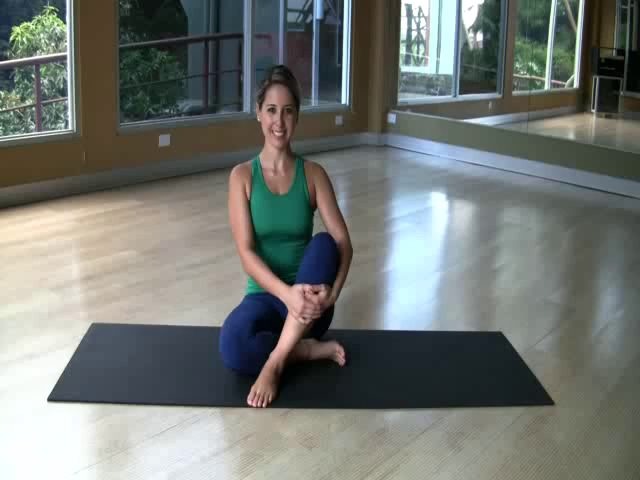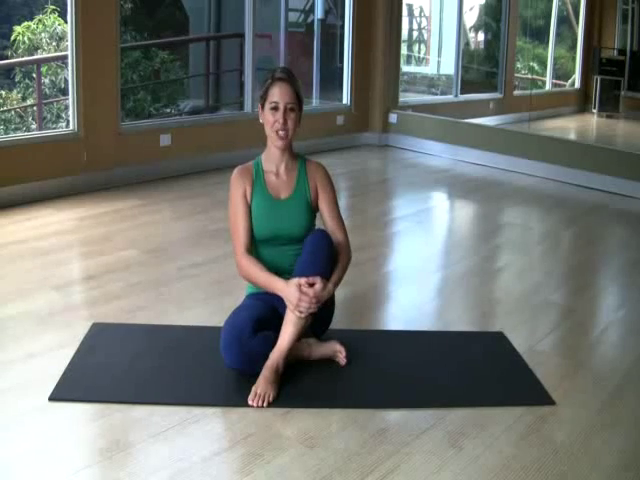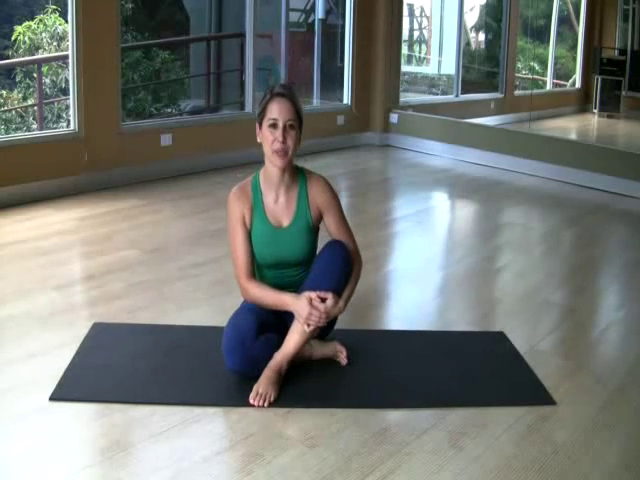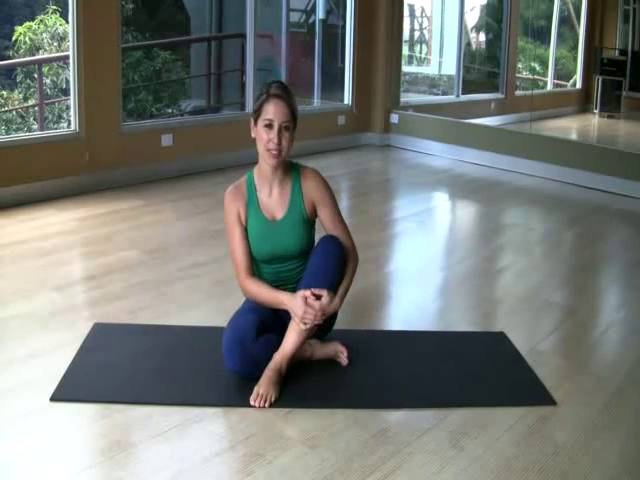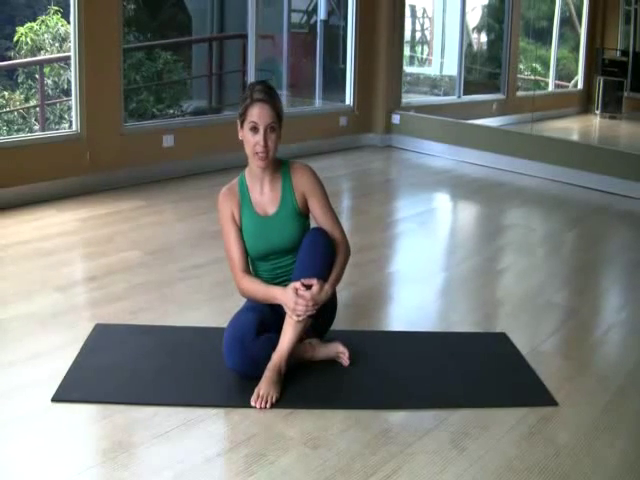
dt=0.7s
person 1, frame 1
left shoulder: (313, 174)
right shoulder: (242, 176)
left elbow: (343, 243)
right elbow: (246, 252)
left wrist: (332, 290)
right wrist: (285, 293)
left hip: (309, 301)
right hip: (265, 296)
left knee: (323, 244)
right knee: (232, 347)
left ankle: (275, 362)
right ankle: (308, 348)
person 1, frame 2
left shoulder: (315, 174)
right shoulder: (243, 177)
left elbow: (342, 245)
right elbow: (243, 258)
left wrist: (328, 286)
right wrist: (283, 287)
left hip: (309, 303)
right hip: (265, 296)
left knee: (318, 241)
right knee: (234, 347)
left ankle: (276, 361)
right ankle: (307, 348)
person 1, frame 3
left shoulder: (317, 189)
right shoulder: (241, 197)
left elbow: (353, 257)
right elbow: (247, 283)
left wrist: (340, 301)
right wrist: (291, 302)
left hip: (312, 307)
right hip: (267, 303)
left knee: (336, 253)
right knee: (235, 351)
left ankle: (279, 362)
right ankle: (310, 349)
person 1, frame 4
left shoulder: (311, 183)
right shoulder: (236, 195)
left elbow: (349, 252)
right elbow: (246, 279)
left wrist: (336, 299)
right wrist: (287, 300)
left hip: (311, 305)
right hip: (268, 302)
left knee: (330, 247)
right knee: (235, 351)
left ankle: (279, 363)
right ankle: (309, 349)
person 1, frame 5
left shoulder: (302, 177)
right shoulder: (230, 197)
left elbow: (341, 243)
right elbow: (242, 278)
left wrist: (326, 288)
right wrist: (282, 294)
left hip: (310, 302)
right hip: (268, 301)
left knee: (317, 239)
right knee: (236, 351)
left ankle: (278, 362)
right ankle: (311, 349)
